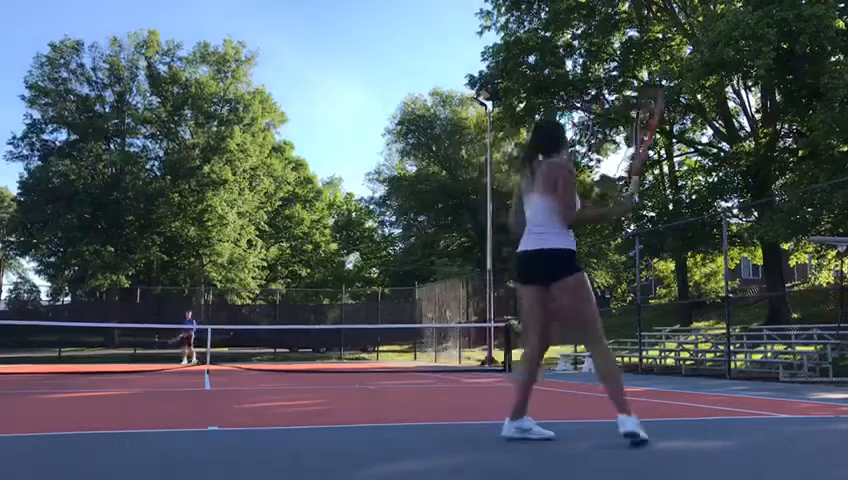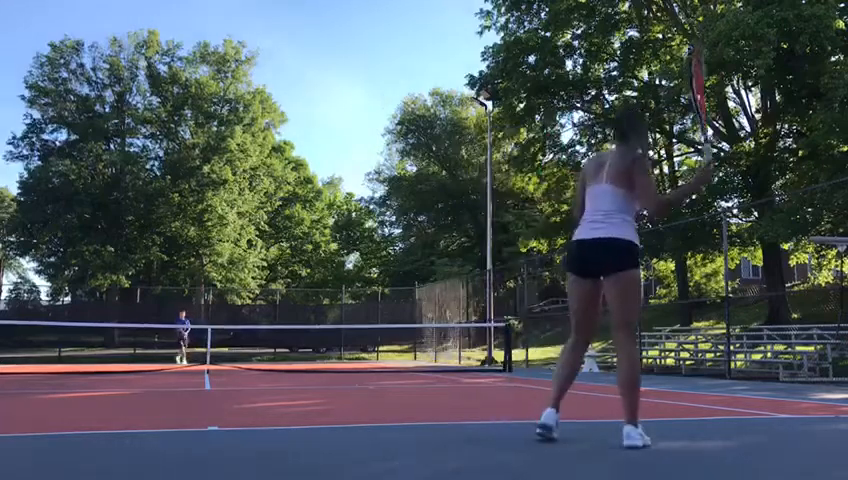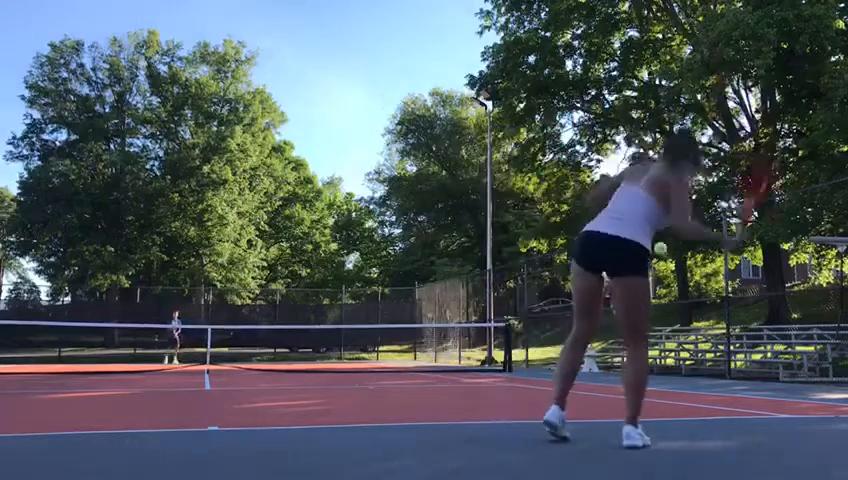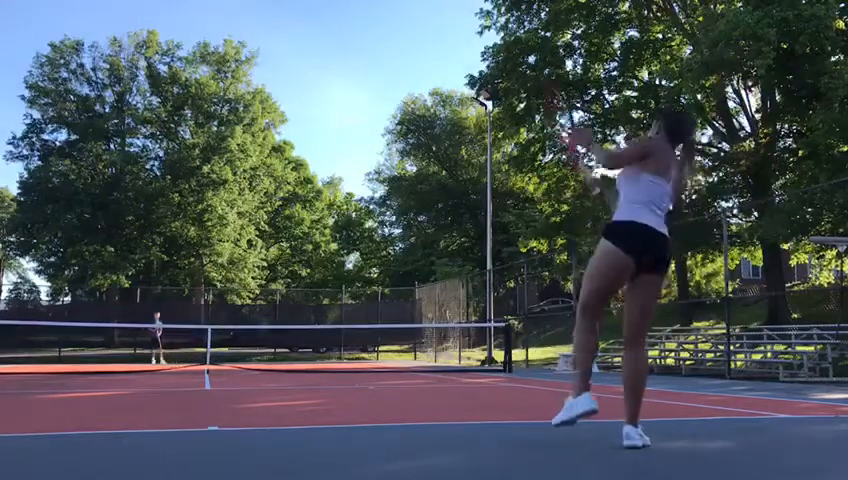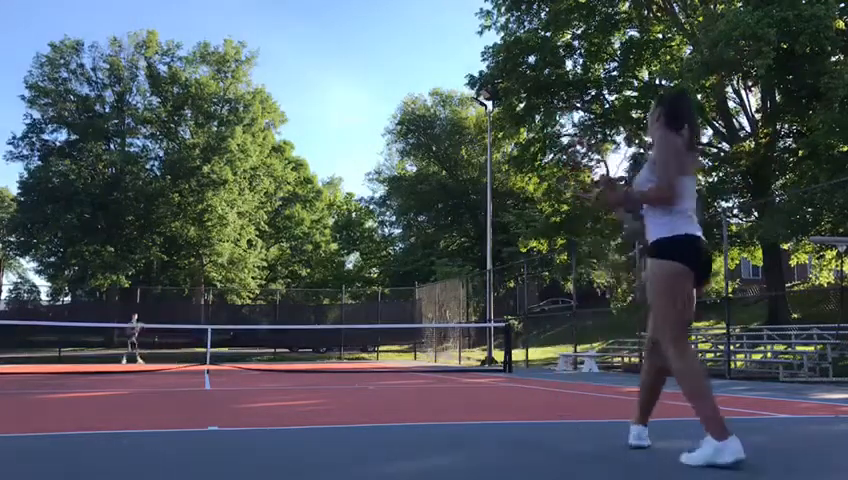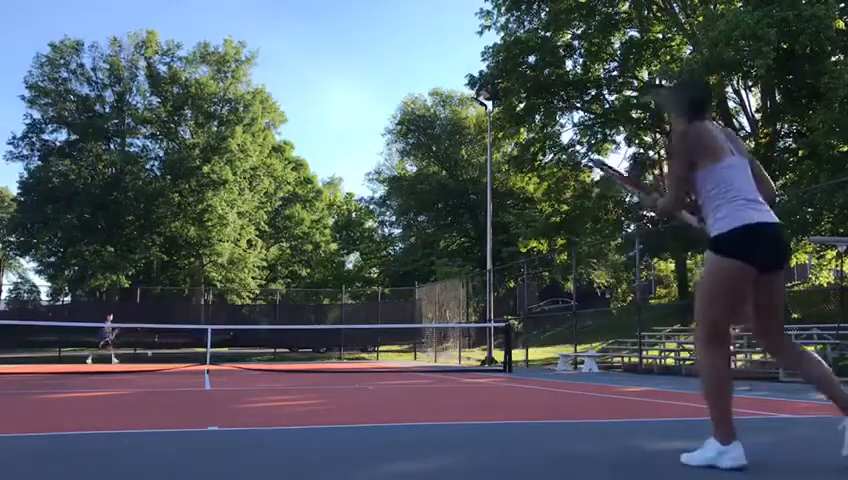
dt=0.5s
person 1, frame 1
left shoulder: (528, 174)
right shoulder: (562, 167)
left elbow: (517, 223)
right elbow: (569, 218)
right wrist: (610, 211)
left hip: (527, 257)
right hip: (557, 258)
left knee: (536, 342)
right knee: (595, 339)
left ankle: (517, 420)
right ankle: (625, 417)
person 1, frame 2
left shoulder: (592, 162)
right shoulder: (636, 161)
right elbow: (655, 208)
right wrist: (696, 184)
left hip: (580, 247)
right hip: (617, 249)
left knee: (579, 338)
right knee: (626, 340)
left ankle: (551, 411)
right ankle: (631, 427)
person 1, frame 3
left shoulder: (637, 168)
right shoulder: (677, 181)
left elbow: (596, 195)
right elbow: (682, 226)
right wrist: (721, 239)
left hip: (590, 240)
right hip: (627, 251)
left knee: (580, 332)
right knee: (636, 343)
left ankle: (557, 409)
right ankle: (632, 426)
person 1, frame 4
left shoulder: (650, 145)
right shoulder: (679, 172)
left elbow: (614, 160)
left wrist: (590, 142)
left hip: (628, 235)
right hip: (658, 245)
left knee: (587, 313)
right knee: (635, 338)
left ankle: (580, 395)
right ankle: (632, 426)
person 1, frame 5
left shoulder: (664, 142)
right shoulder: (681, 151)
left elbow: (666, 194)
left wrist: (624, 196)
right wrist: (627, 198)
left hip: (671, 248)
right hip: (692, 249)
left knee: (674, 344)
right knee: (656, 344)
left ankle: (721, 438)
right ankle: (639, 427)
person 1, frame 6
left shoulder: (684, 136)
right shoulder: (729, 136)
left elbow: (674, 200)
right elbow: (767, 189)
left wrist: (660, 206)
left hip: (736, 241)
right hip: (771, 234)
left knee: (708, 341)
right knee: (774, 342)
left ankle: (725, 443)
